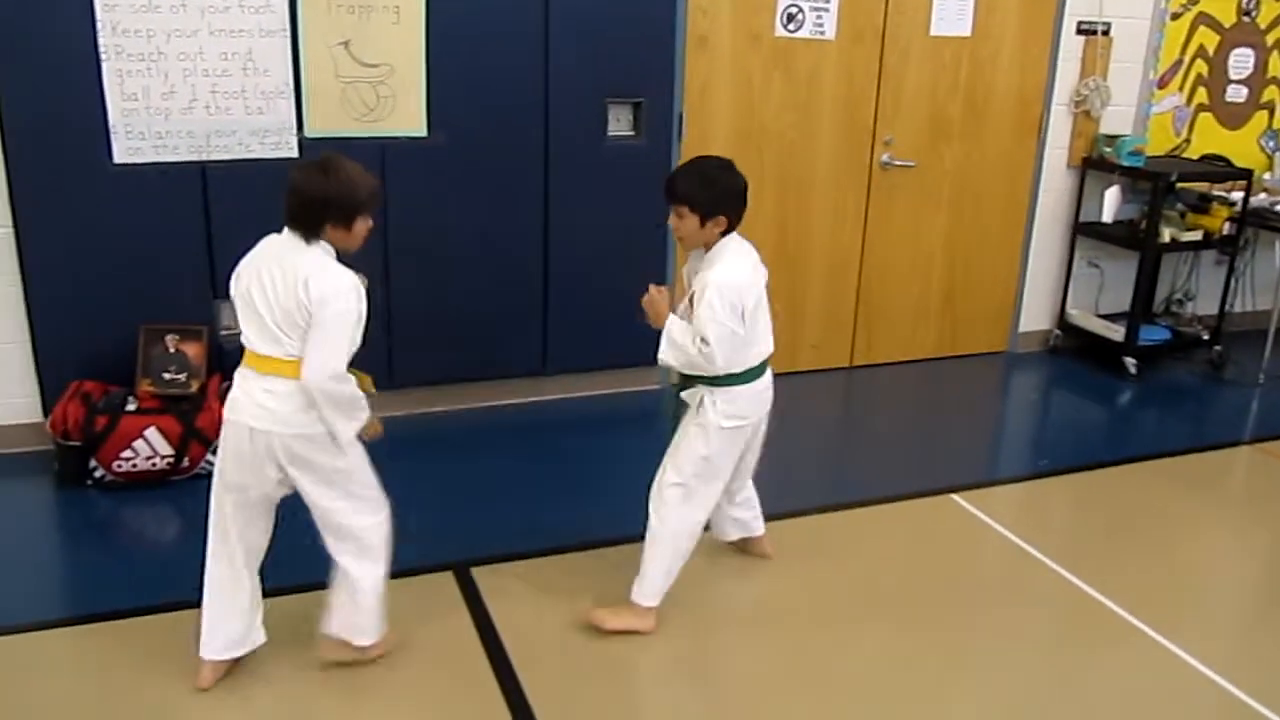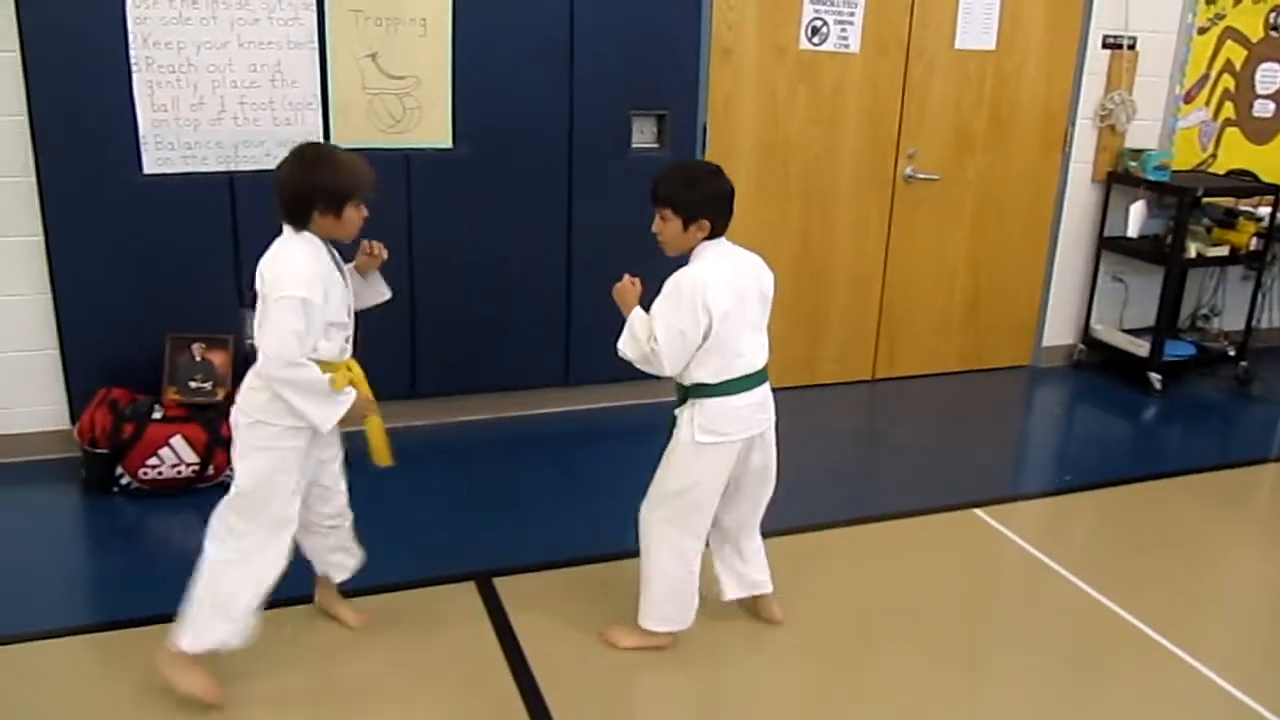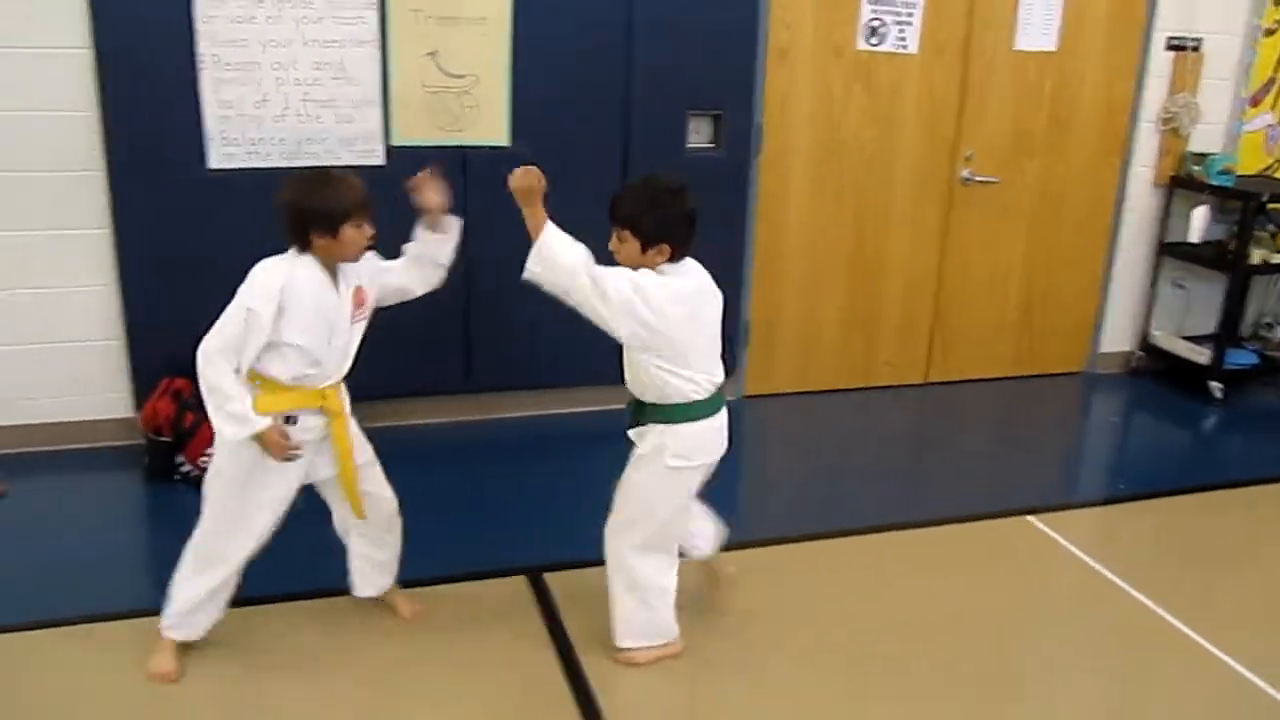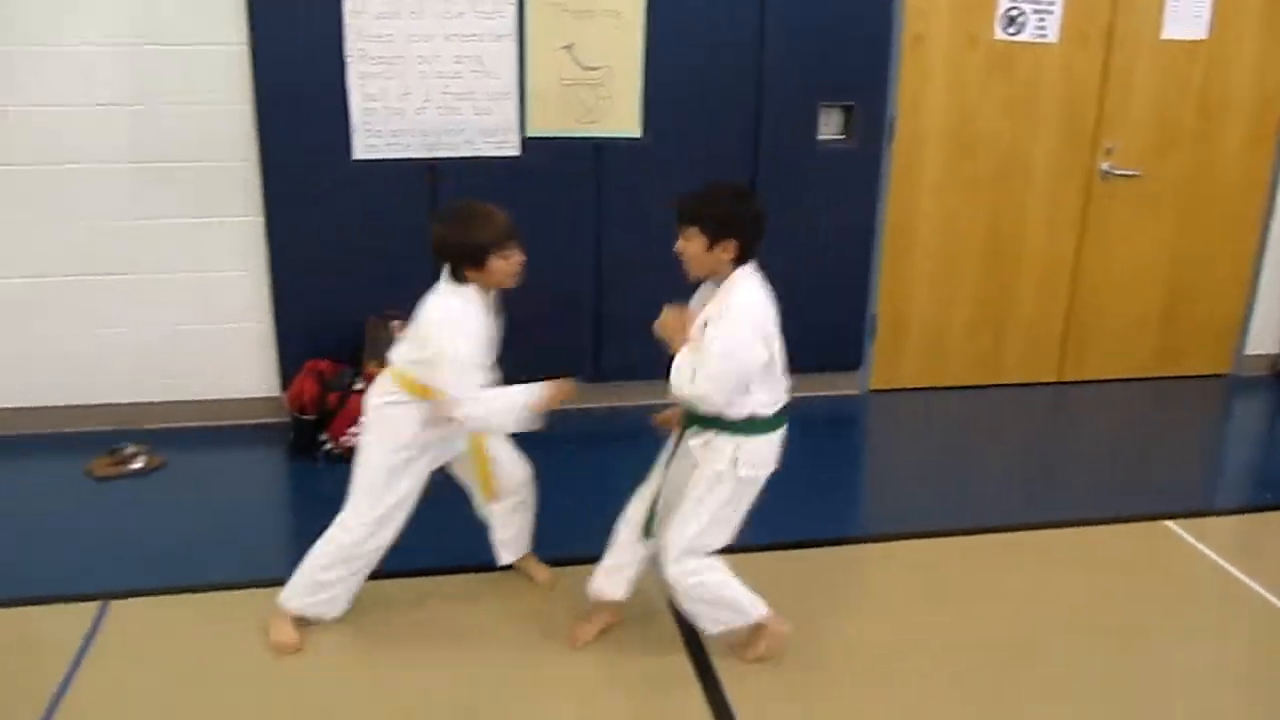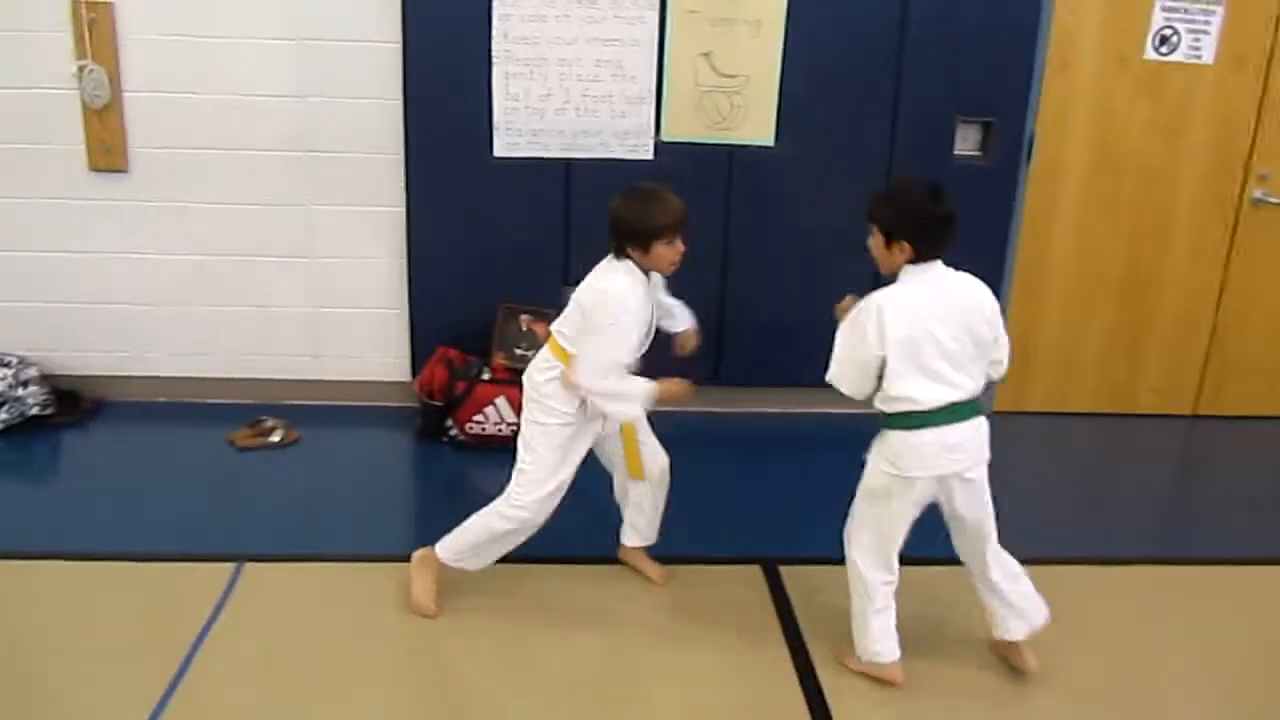
dt=0.4s
person 1, frame 1
left shoulder: (261, 253)
right shoulder: (338, 284)
right elbow: (326, 377)
right wrist: (358, 417)
left hip: (247, 408)
right hip: (303, 419)
left knee: (237, 534)
right knee: (360, 518)
left ankle: (218, 652)
right ankle: (352, 633)
person 1, frame 2
left shoulder: (315, 251)
right shoulder: (297, 267)
left elbow: (330, 305)
right elbow: (282, 362)
left wrist: (361, 272)
right wrist: (341, 403)
left hip: (306, 411)
right hip: (280, 414)
left knee: (329, 507)
right knee: (254, 530)
left ankle: (328, 589)
right ankle: (186, 649)
person 1, frame 3
left shoulder: (360, 271)
right shoulder: (273, 281)
left elbow: (418, 274)
right elbow: (215, 358)
left wrist: (436, 219)
right wrist: (255, 428)
left hip: (328, 421)
right hip: (264, 424)
left knee: (375, 505)
right knee: (223, 535)
left ankle: (381, 584)
right ankle: (174, 635)
person 1, frame 4
left shoulder: (475, 290)
right shoulder: (456, 318)
right elbow: (465, 402)
right wrist: (539, 397)
left hip: (451, 410)
right hip: (403, 414)
left knee: (513, 476)
right knee: (367, 523)
left ankle: (519, 554)
right ankle: (291, 608)
person 1, frame 5
left shoulder: (642, 273)
right shoulder: (618, 296)
right elbow: (595, 380)
left wrist: (682, 322)
right wrist: (654, 392)
left hip: (595, 385)
right hip: (564, 392)
left knee: (651, 466)
right knee: (530, 501)
left ankle: (634, 546)
right ankle: (431, 560)
person 2, frame 1
left shoulder: (728, 275)
right shoulder: (732, 254)
left elbow: (710, 354)
left wrist: (666, 319)
right wrist: (667, 311)
left hip: (727, 398)
right hip: (746, 389)
left knee: (677, 491)
right knee: (728, 470)
left ankle: (644, 605)
right ankle: (749, 534)
person 2, frame 2
left shoulder: (689, 282)
right shoulder: (754, 266)
left elbow: (659, 358)
left wrist: (632, 310)
left hip: (712, 415)
right hip: (756, 400)
left knee: (669, 519)
right knee: (738, 512)
left ankle: (658, 625)
right ankle: (757, 593)
person 2, frame 3
left shoulder: (654, 295)
right shoulder: (692, 277)
left elbow: (582, 278)
left wrist: (532, 208)
left hip: (676, 435)
right hip: (700, 420)
left knee: (635, 537)
right knee: (669, 506)
left ankle: (653, 635)
right ankle: (702, 545)
person 2, frame 4
left shoulder: (747, 308)
right shoulder: (716, 291)
left elbow: (709, 387)
left wrist: (684, 342)
right wrist: (686, 407)
left hip: (738, 449)
right hip: (704, 430)
left knee: (683, 556)
right knee: (643, 514)
left ankle: (761, 623)
right ankle: (607, 601)
person 2, frame 5
left shoulder: (879, 307)
right shoulder: (977, 293)
left elbow: (852, 383)
right elbow: (996, 365)
left wrist: (848, 326)
left hip: (909, 445)
right hip: (969, 434)
left knee: (868, 545)
right knee: (980, 542)
left ankle: (878, 654)
right ankle: (1016, 638)
